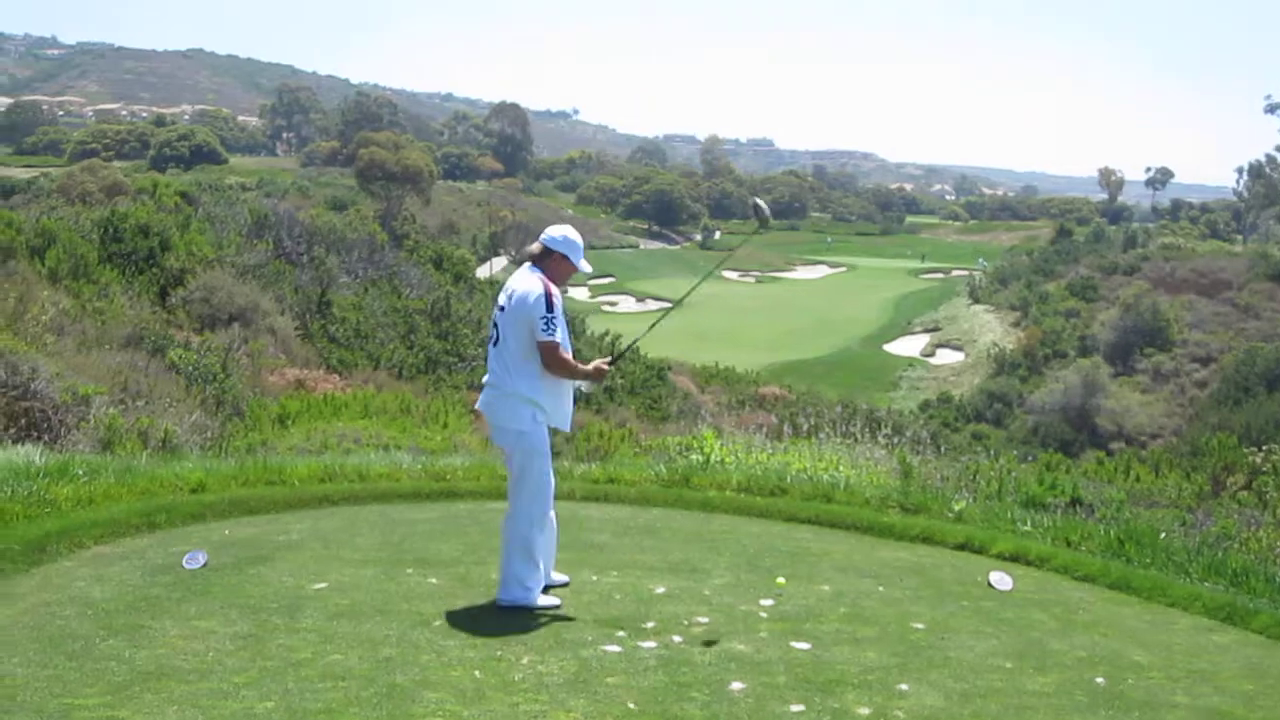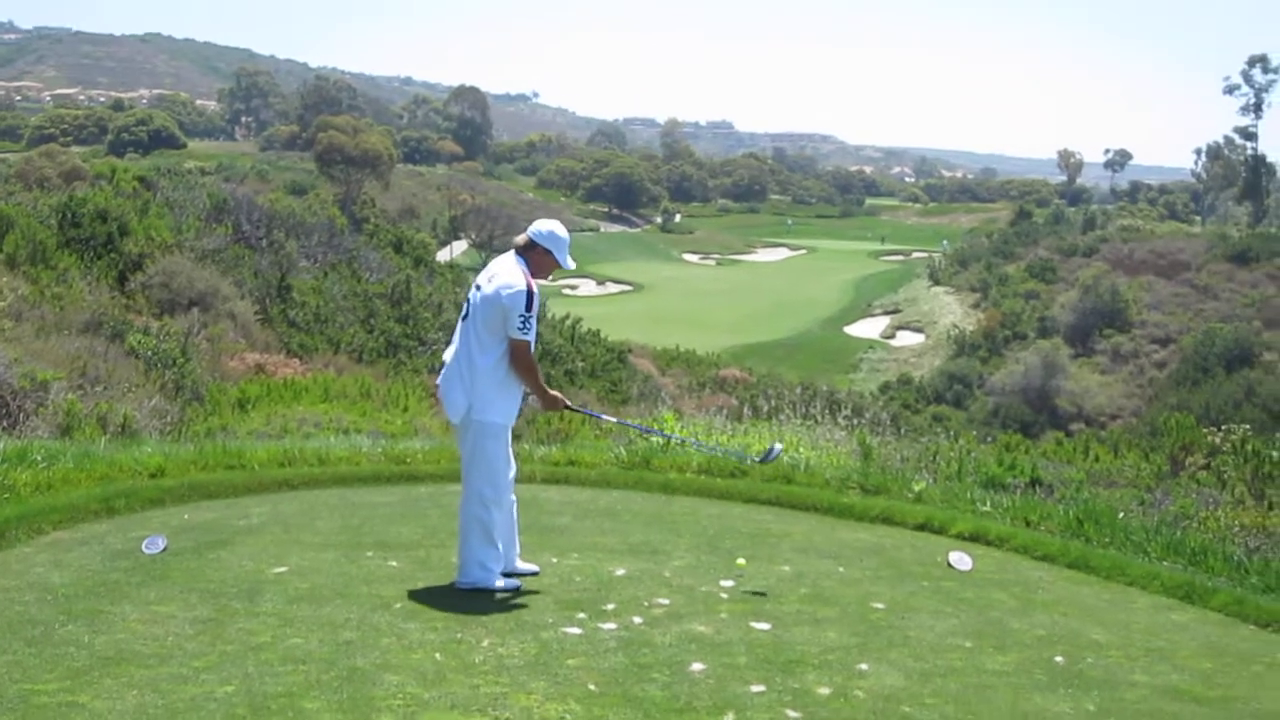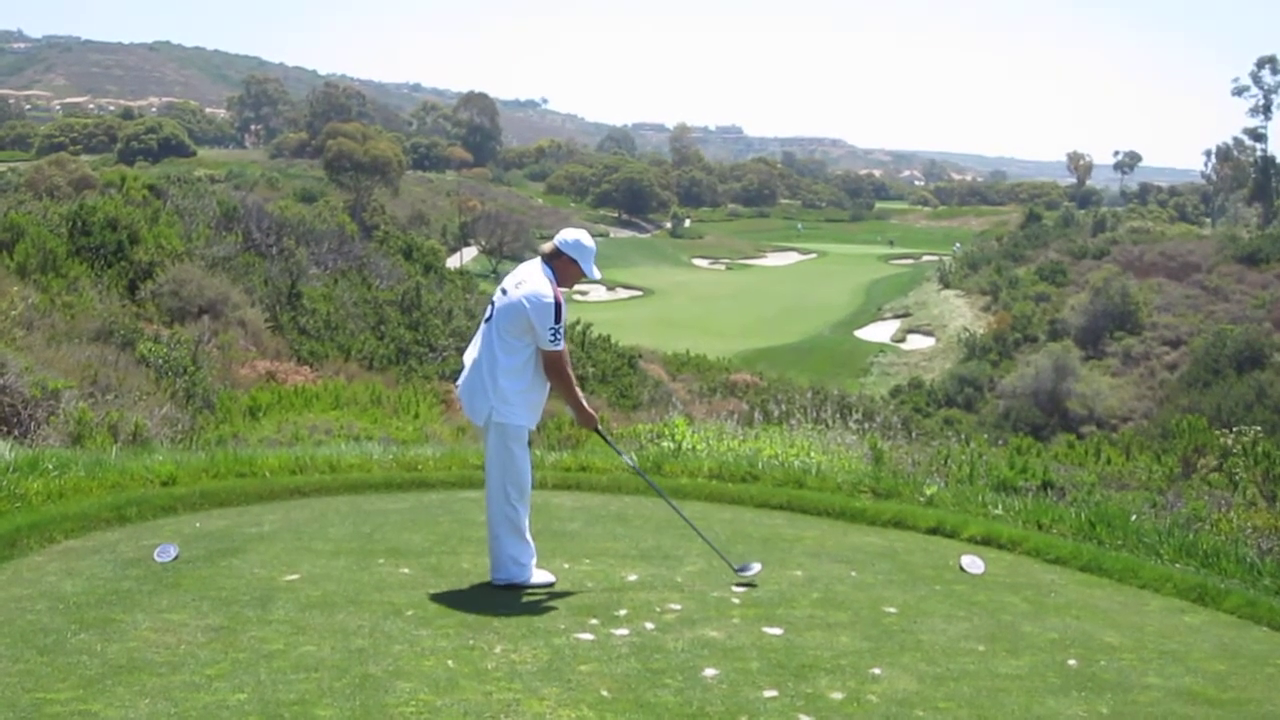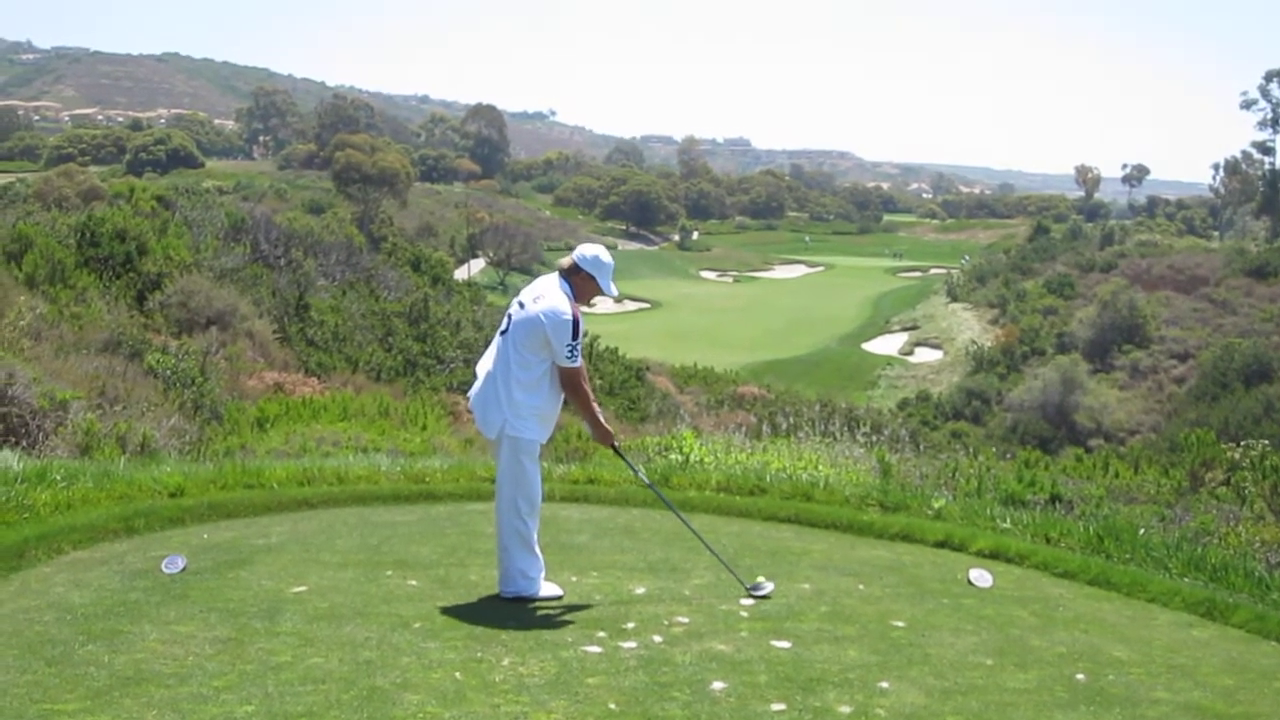
dt=0.7s
person 1, frame 1
left shoulder: (521, 280)
right shoulder: (542, 291)
right elbow: (552, 359)
left wrist: (579, 369)
right wrist: (588, 372)
left hip: (510, 404)
right hip: (522, 411)
left knee: (535, 493)
right knee: (532, 500)
left ankle: (537, 569)
right ankle: (518, 589)
person 1, frame 2
left shoulder: (502, 265)
right shoulder: (521, 287)
right elbow: (520, 357)
left wrist: (533, 390)
right wrist: (544, 395)
left hip: (479, 389)
right hip: (481, 396)
left knee: (500, 479)
right knee: (485, 484)
left ankle: (503, 558)
right ankle: (477, 572)
person 1, frame 3
left shoulder: (528, 272)
right shoulder: (546, 297)
left elbow: (556, 350)
right elbow: (554, 367)
left wrist: (576, 393)
right wrist: (580, 409)
left hip: (496, 389)
right hip: (502, 397)
left knee: (511, 483)
right knee: (511, 485)
left ankle: (514, 562)
right ankle: (513, 569)
person 1, frame 4
left shoulder: (545, 285)
right shoulder: (563, 313)
left elbow: (574, 367)
right elbow: (571, 382)
left wrist: (594, 407)
right wrist: (596, 424)
left hip: (505, 400)
right hip: (515, 410)
left knee: (519, 496)
right knee: (521, 499)
left ankle: (522, 574)
right ankle: (522, 582)
